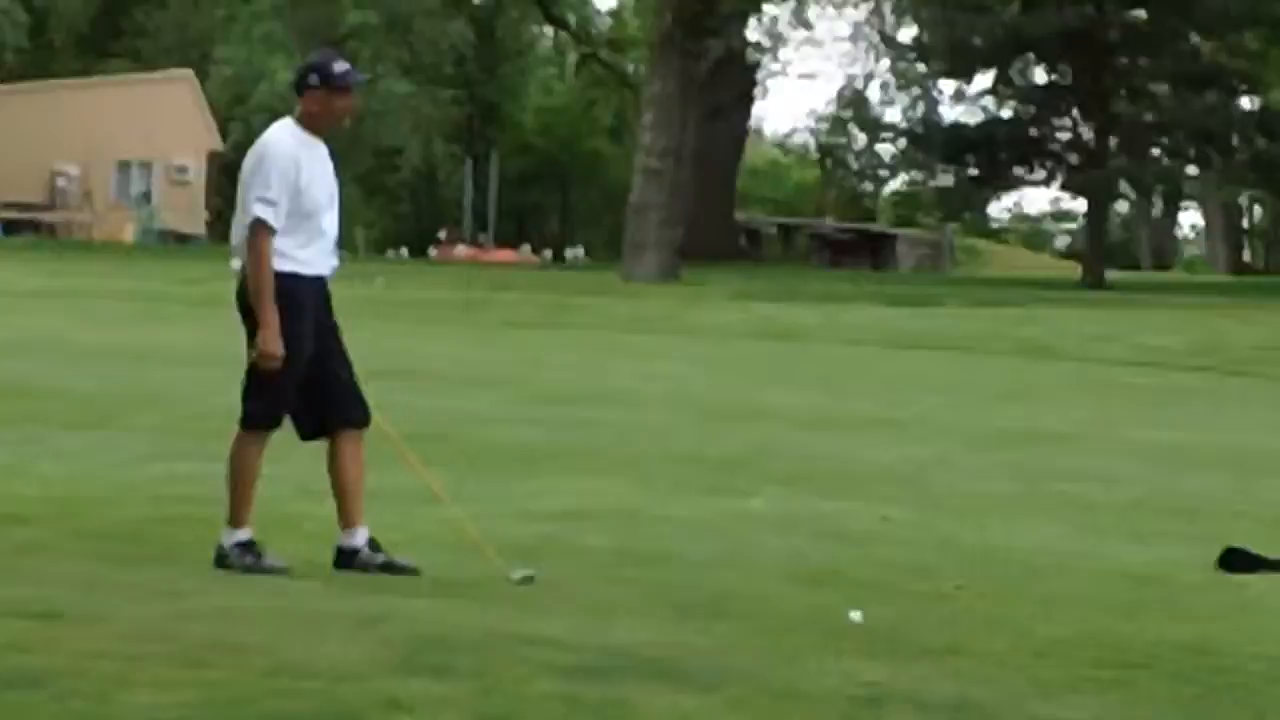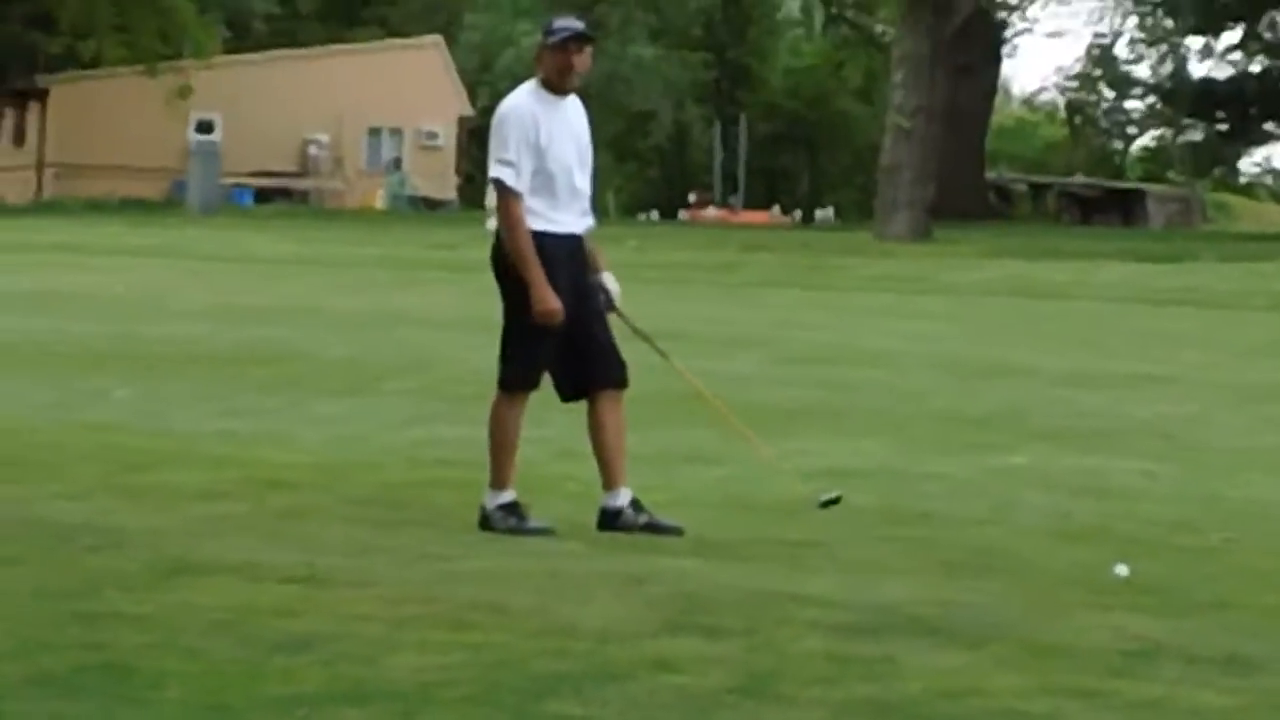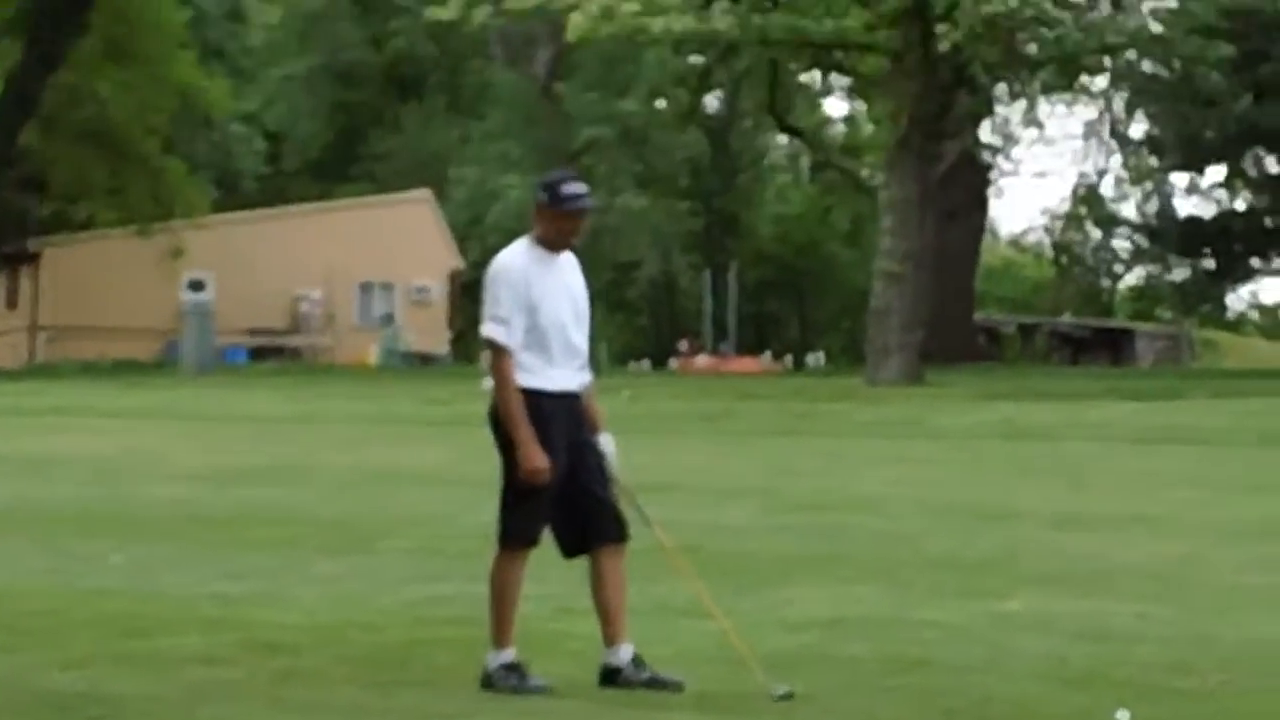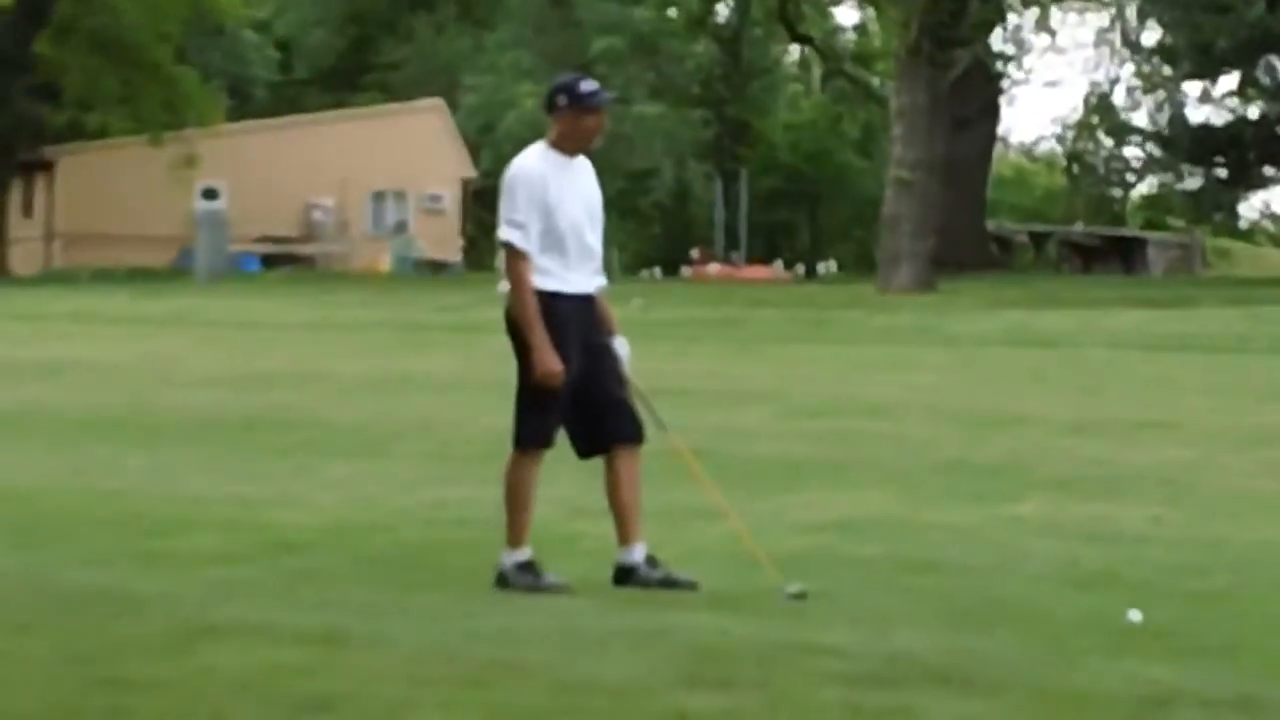
dt=1s
person 1, frame 1
left shoulder: (318, 149)
right shoulder: (279, 148)
right elbow: (256, 241)
right wrist: (267, 327)
left hip: (312, 294)
right hip: (282, 292)
left knee: (349, 419)
right knee: (260, 420)
left ankle: (354, 543)
right ankle: (235, 539)
person 1, frame 2
left shoulder: (575, 109)
right shoulder: (519, 110)
right elbow: (509, 204)
left wrist: (598, 267)
right wrist: (537, 285)
left hip: (570, 255)
right hip: (531, 252)
left knee: (607, 377)
right knee: (518, 382)
left ankle: (617, 502)
right ankle: (498, 500)
person 1, frame 3
left shoulder: (571, 266)
right shoulder: (513, 267)
right elbow: (503, 363)
left wrist: (597, 426)
right wrist: (527, 444)
left hip: (570, 409)
right hip: (532, 410)
left knee: (608, 535)
right knee: (518, 540)
left ankle: (621, 661)
right ankle: (502, 660)
person 1, frame 4
left shoulder: (584, 169)
right shoulder: (529, 170)
right elbow: (518, 264)
left wrist: (611, 328)
right wrist: (540, 346)
left hip: (584, 314)
right hip: (546, 311)
left knee: (623, 434)
right knee: (533, 440)
left ankle: (633, 558)
right ankle: (515, 560)
